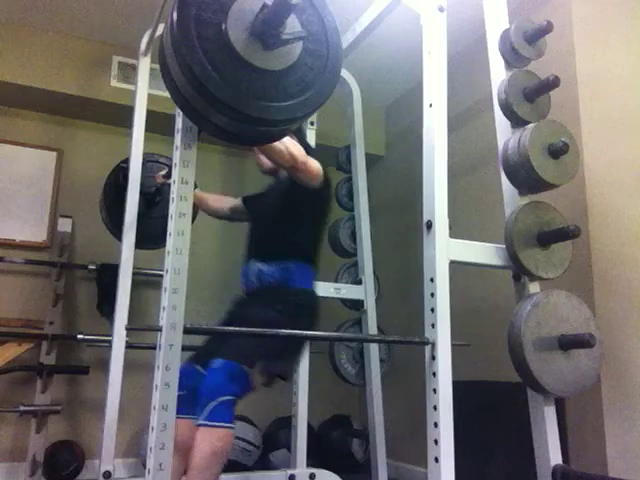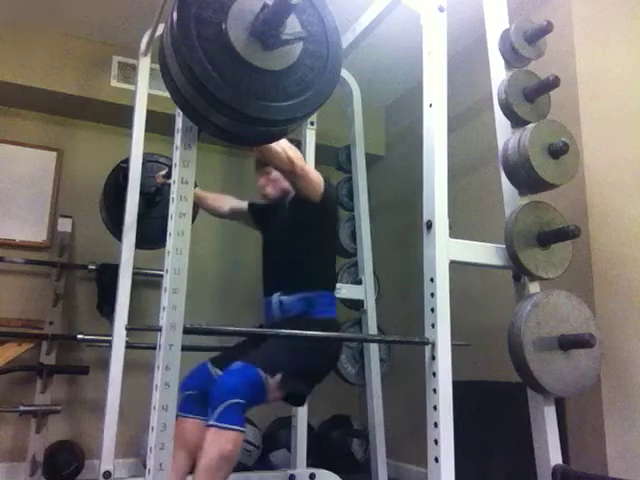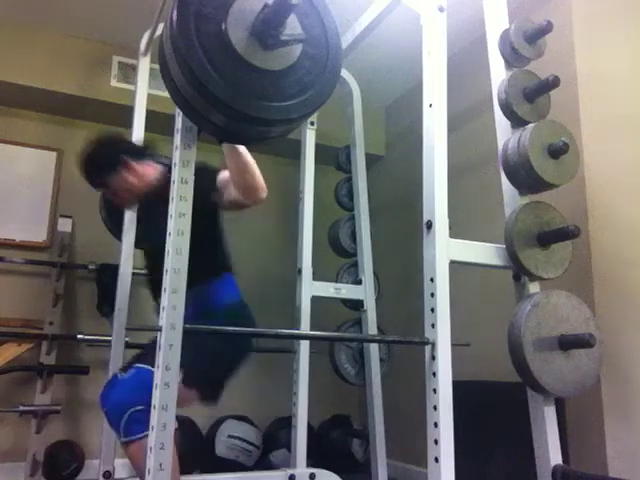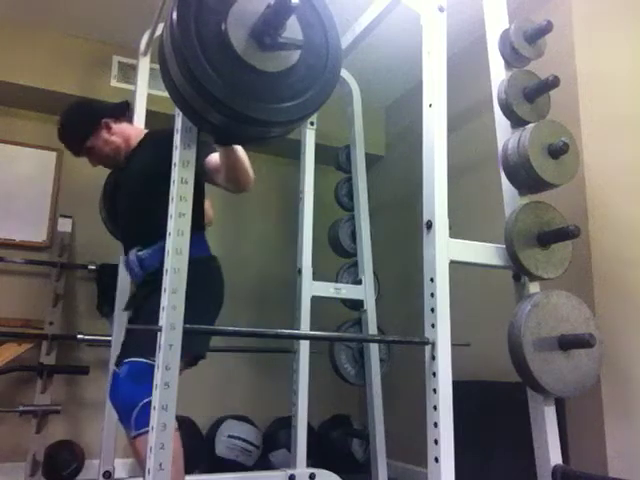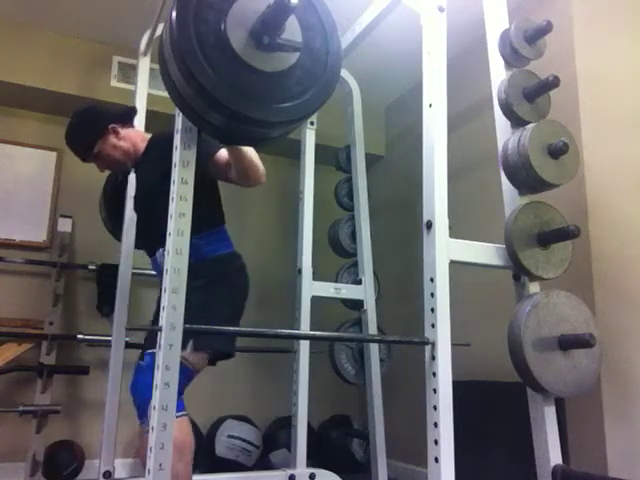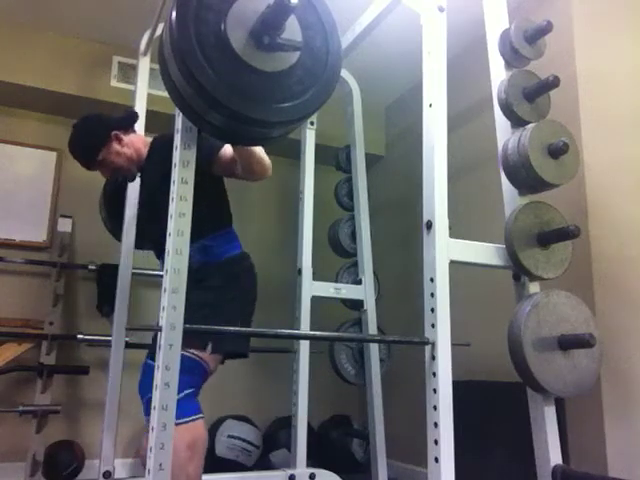
dt=0.4s
person 1, frame 1
left shoulder: (308, 182)
right shoulder: (268, 197)
left elbow: (294, 157)
right elbow: (224, 207)
left hip: (287, 303)
right hip: (254, 302)
left knee: (219, 388)
right knee: (189, 385)
person 1, frame 2
left shoulder: (312, 201)
right shoulder: (270, 211)
left elbow: (294, 165)
right elbow: (224, 204)
left hip: (310, 330)
right hip: (279, 327)
left knee: (230, 391)
right knee: (194, 389)
person 1, frame 3
left shoulder: (188, 182)
right shoulder: (149, 205)
left elbow: (253, 193)
left wrist: (227, 137)
left hip: (219, 322)
right hip: (188, 323)
left knee: (127, 398)
right knee: (117, 397)
person 1, frame 4
left shoulder: (169, 145)
right shoulder: (131, 167)
left elbow: (240, 180)
left hip: (187, 282)
right hip: (155, 286)
left knee: (137, 394)
right knee: (127, 392)
person 1, frame 5
left shoulder: (177, 146)
right shoulder: (142, 172)
left elbow: (252, 175)
left hip: (212, 279)
right hip: (184, 283)
right knee: (148, 389)
person 1, frame 6
right shoulder: (148, 174)
left elbow: (258, 168)
left hip: (221, 280)
right hip: (192, 283)
left knee: (173, 389)
right knee: (156, 390)
